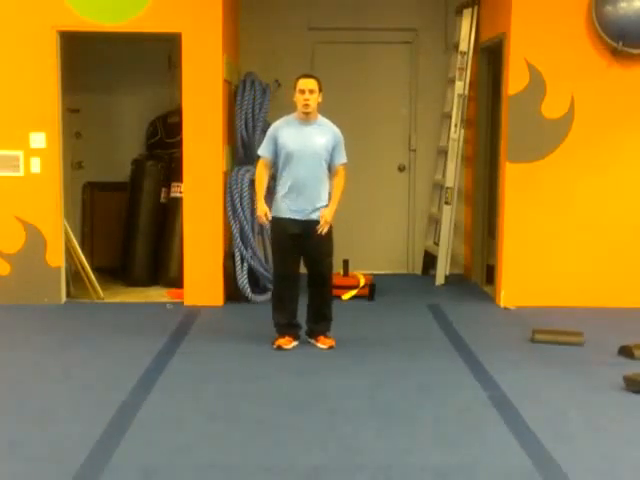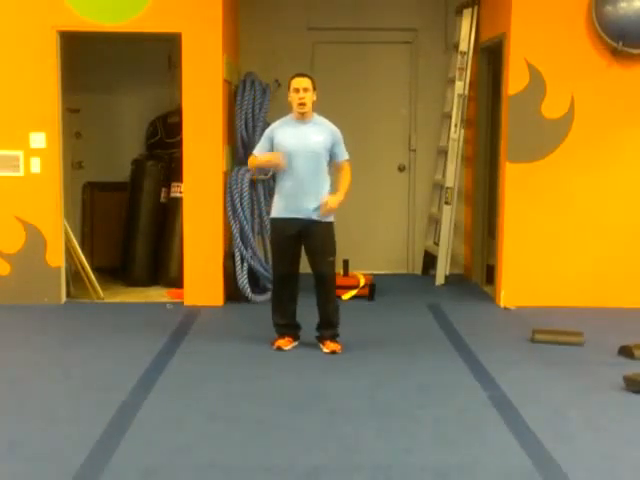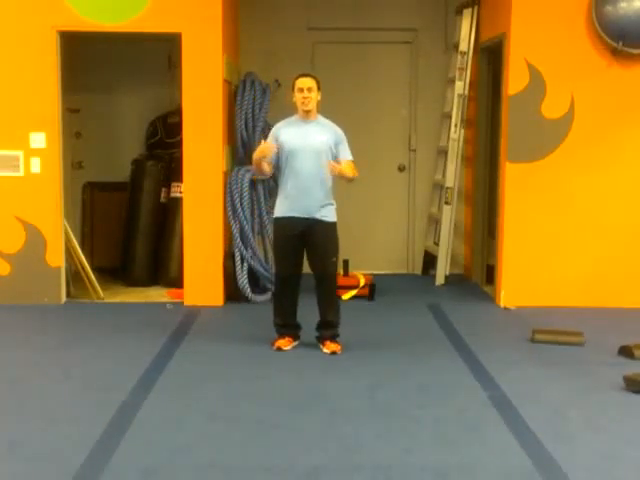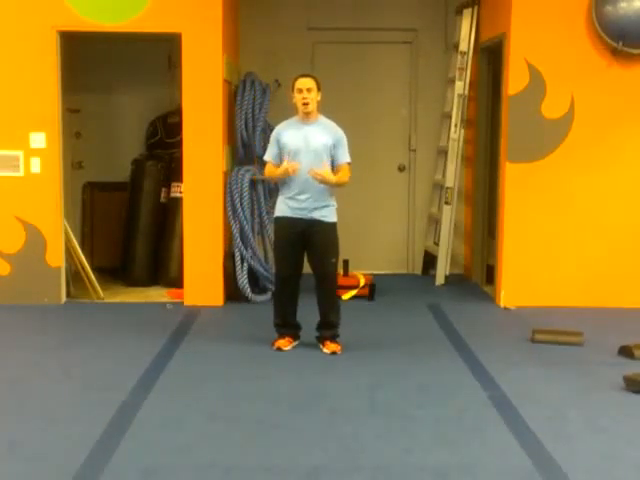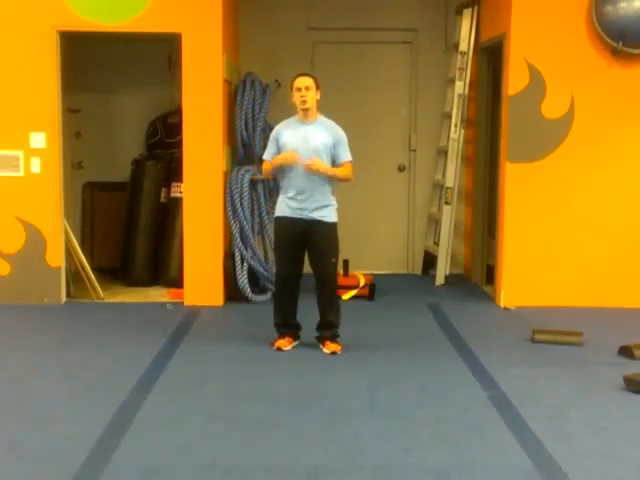
dt=0.3s
person 1, frame 1
left shoulder: (332, 133)
right shoulder: (278, 129)
left elbow: (338, 174)
right elbow: (263, 166)
left wrist: (331, 208)
right wrist: (260, 201)
left hip: (318, 217)
right hip: (284, 215)
left knee: (321, 275)
right knee: (284, 275)
left ankle: (319, 330)
right ankle: (286, 331)
person 1, frame 2
left shoulder: (329, 130)
right shoulder: (276, 129)
left elbow: (344, 170)
right elbow: (253, 164)
left wrist: (338, 196)
right wrist: (263, 160)
left hip: (319, 216)
right hip: (283, 215)
left knee: (325, 275)
right knee: (284, 275)
left ankle: (328, 334)
right ankle: (286, 332)
person 1, frame 3
left shoulder: (333, 132)
right shoulder: (280, 130)
left elbow: (353, 172)
right elbow: (264, 172)
left wrist: (345, 172)
right wrist: (258, 158)
left hip: (323, 215)
right hip: (286, 214)
left knee: (326, 276)
right knee: (286, 276)
left ankle: (328, 335)
right ankle: (286, 332)
person 1, frame 4
left shoulder: (333, 132)
right shoulder: (281, 131)
left elbow: (345, 174)
right elbow: (268, 171)
left wrist: (329, 178)
right wrist: (281, 171)
left hip: (322, 216)
right hip: (287, 215)
left knee: (326, 276)
right knee: (286, 276)
left ankle: (328, 335)
right ankle: (287, 332)
person 1, frame 5
left shoulder: (333, 131)
right shoulder: (280, 130)
left elbow: (347, 172)
right elbow: (265, 169)
left wrist: (325, 169)
right wrist: (279, 161)
left hip: (322, 216)
right hip: (287, 214)
left knee: (326, 277)
right knee: (286, 276)
left ankle: (328, 335)
right ankle: (286, 332)
